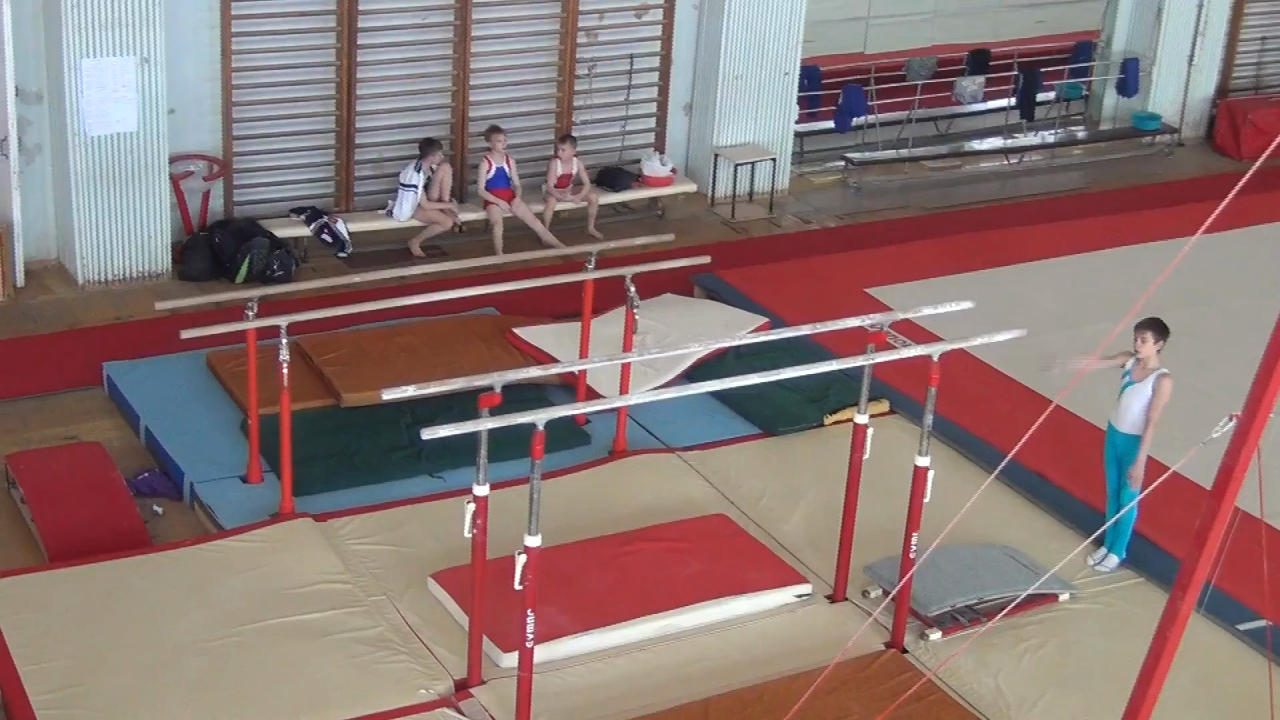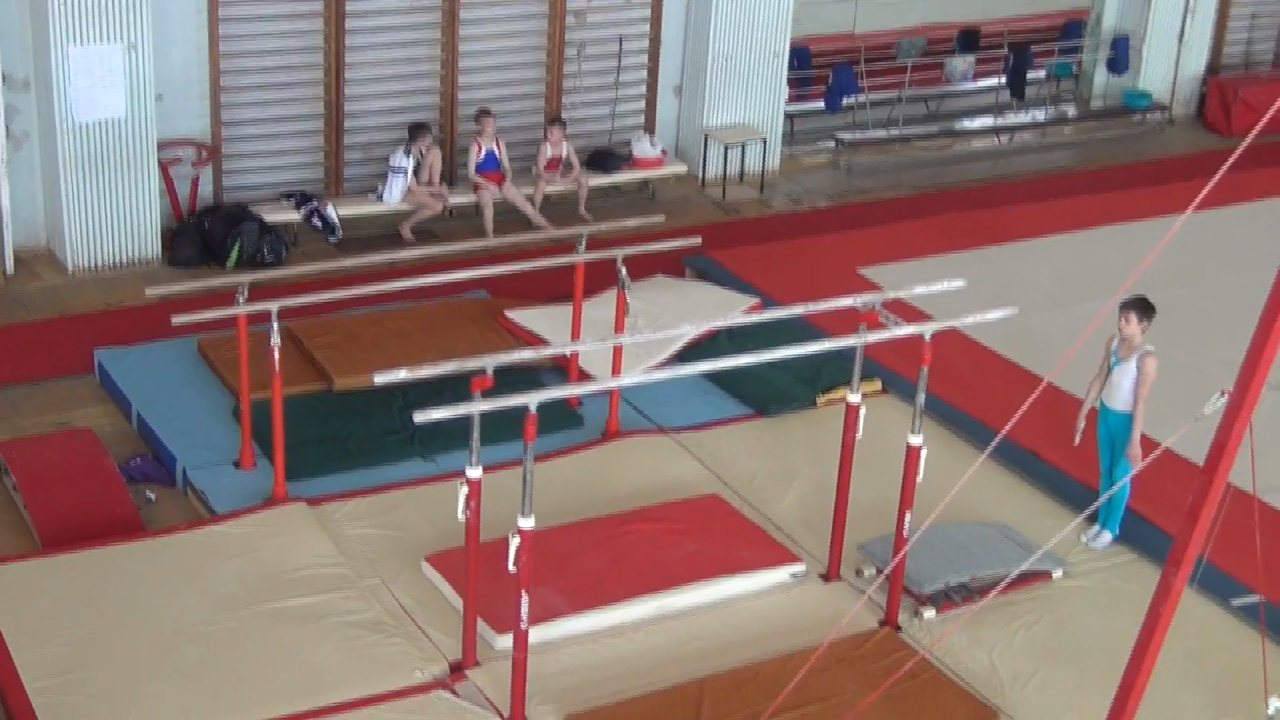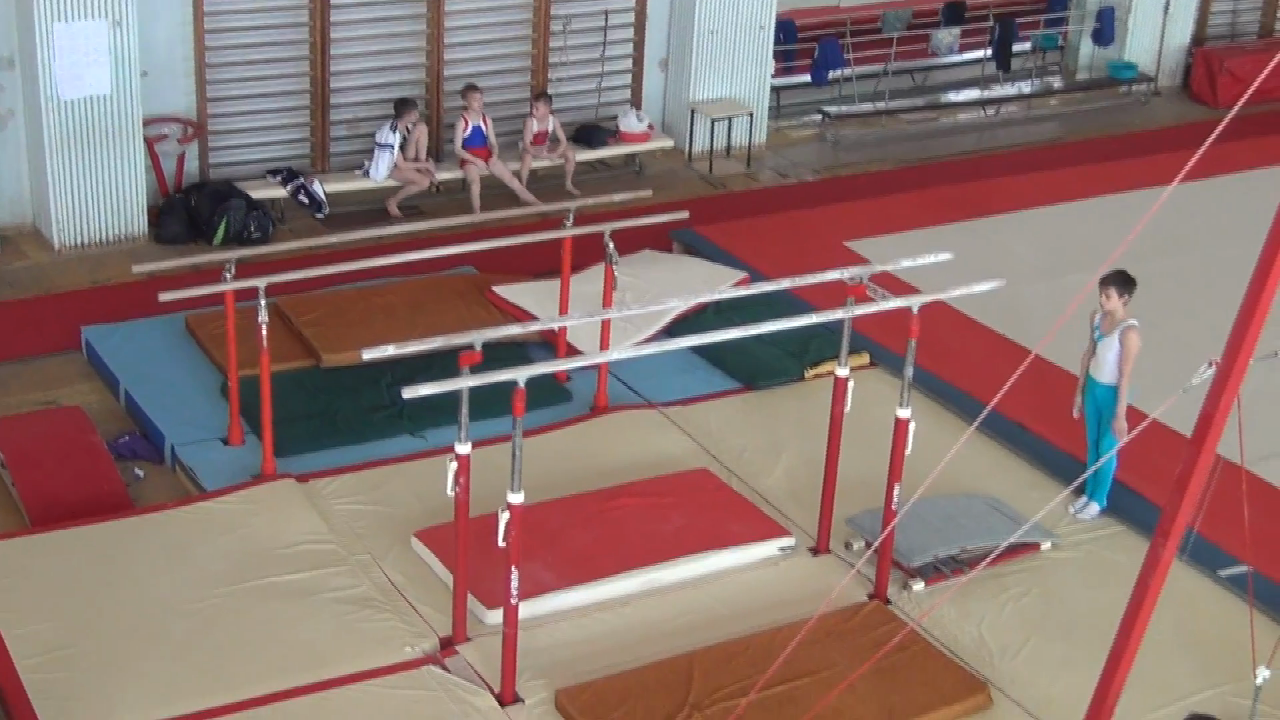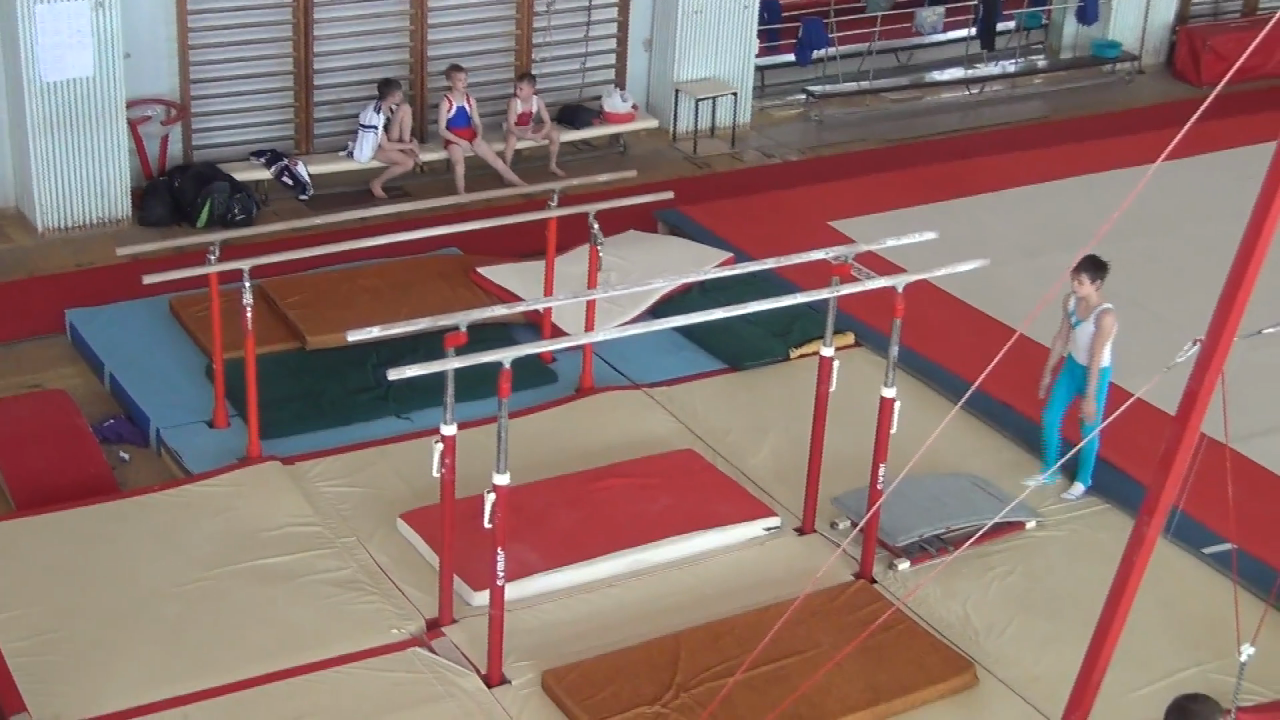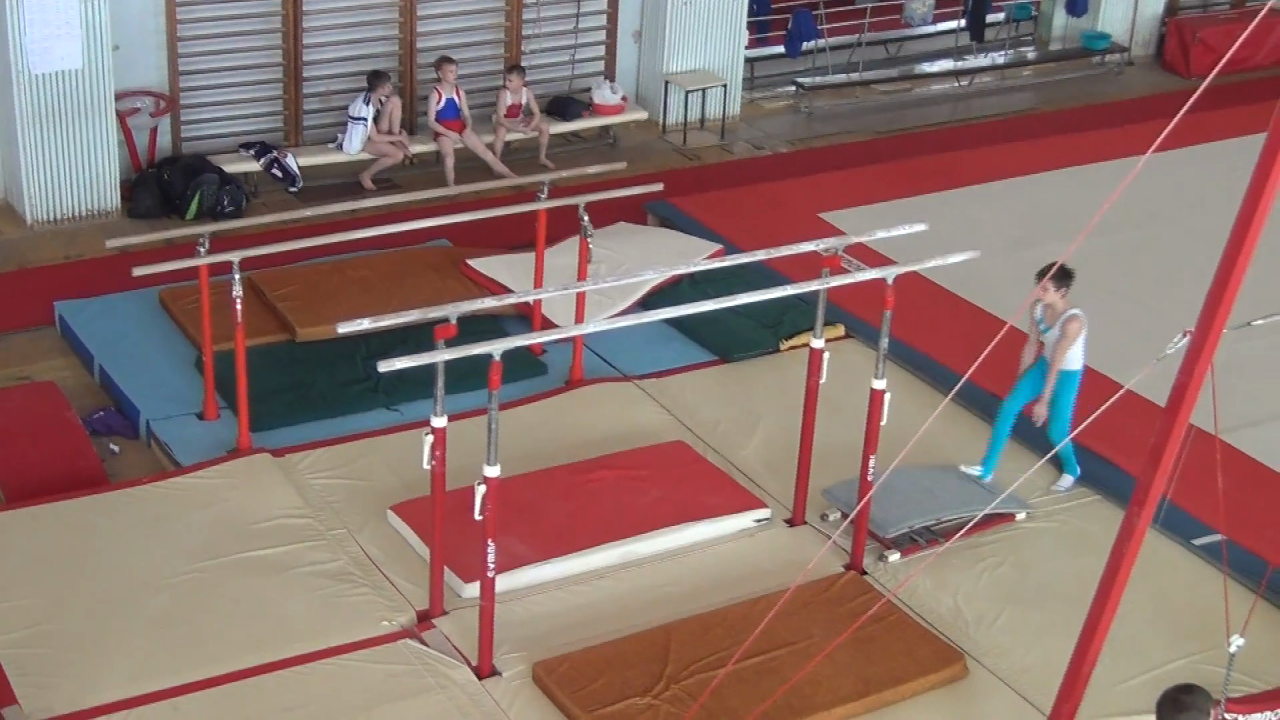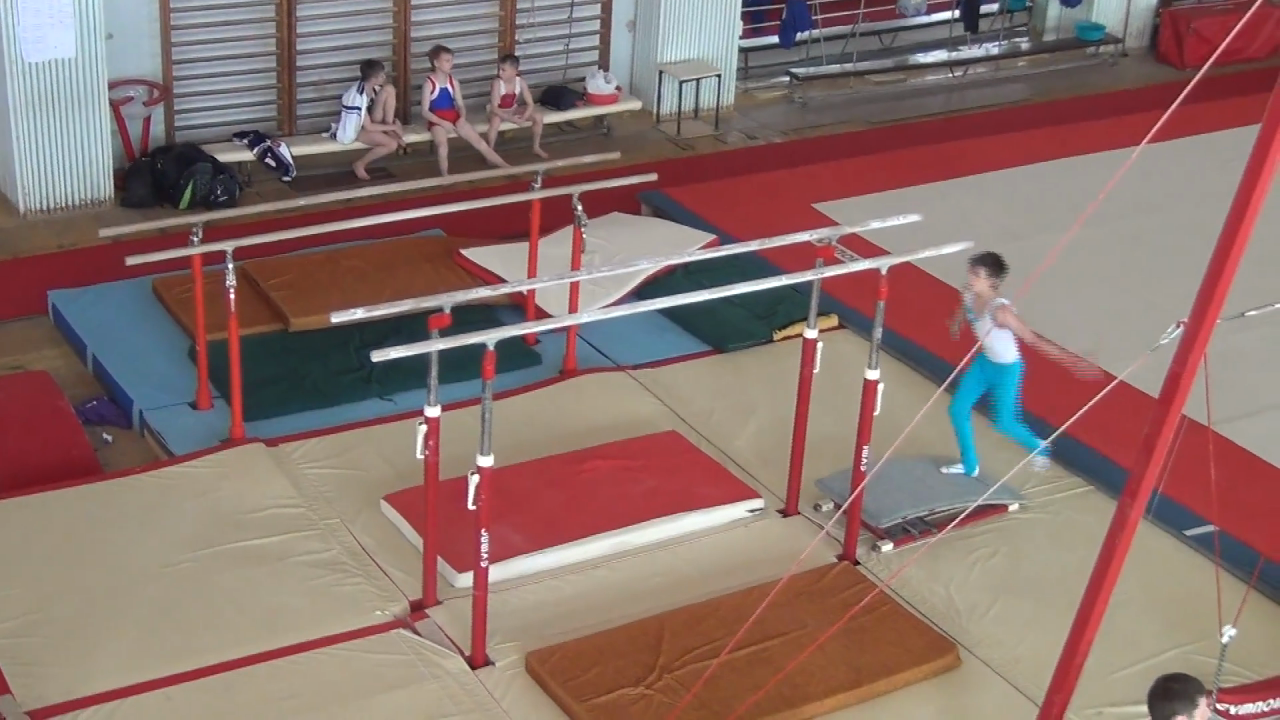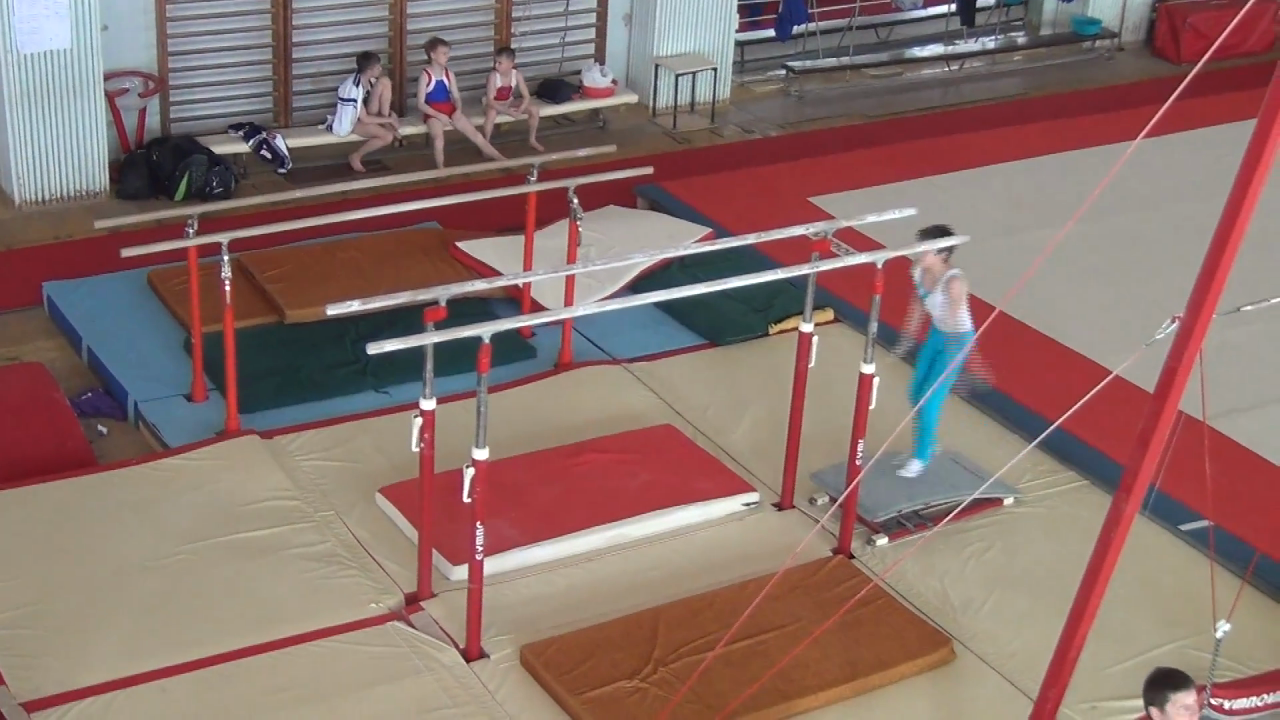
dt=0.3s
person 1, frame 1
left shoulder: (1163, 380)
right shoulder: (1128, 361)
left elbow: (1151, 423)
right elbow: (1097, 364)
left wrist: (1140, 462)
right wrist: (1067, 364)
left hip: (1134, 441)
right hip: (1113, 433)
left knee: (1127, 498)
right knee: (1112, 492)
left ankle: (1118, 551)
right ankle: (1107, 544)
person 1, frame 2
left shoulder: (1146, 357)
right shoulder: (1113, 343)
left elbow: (1142, 402)
left wrist: (1135, 441)
right wrist: (1082, 414)
left hip: (1126, 419)
right hip: (1106, 412)
left knee: (1121, 476)
right knee: (1106, 471)
left ankle: (1111, 529)
right ankle: (1101, 522)
person 1, frame 3
left shoulder: (1129, 332)
right shoulder: (1097, 317)
left elbow: (1125, 376)
left wrist: (1120, 415)
right wrist: (1079, 390)
left hip: (1112, 392)
right hip: (1093, 386)
left knee: (1106, 448)
right knee: (1092, 444)
left ankle: (1098, 500)
right ankle: (1088, 493)
person 1, frame 4
left shoulder: (1105, 316)
right shoulder: (1071, 301)
left elbow: (1096, 359)
left wrist: (1089, 398)
right wrist: (1048, 371)
left hip: (1095, 373)
right hip: (1072, 366)
left knee: (1089, 429)
right knee: (1049, 418)
left ankle: (1083, 480)
right ankle: (1050, 471)
person 1, frame 5
left shoulder: (1073, 321)
right shoulder: (1039, 308)
left elbow: (1056, 363)
left wrist: (1043, 401)
right wrist: (1021, 376)
left hip: (1066, 375)
right hip: (1043, 366)
left knee: (1056, 429)
right knee: (1007, 409)
left ankle: (1071, 471)
right ankle: (986, 468)
person 1, frame 6
left shoulder: (999, 310)
right shoulder: (969, 295)
left elbow: (1031, 338)
left wrist: (1071, 361)
right wrist: (957, 323)
left hip: (1005, 367)
right hip: (983, 360)
left knee: (1004, 423)
right knee: (957, 409)
left ankle: (1037, 448)
right ankle: (969, 464)
person 1, frame 7
left shoulder: (954, 282)
right shoulder: (918, 270)
left elbow: (955, 322)
left wrist: (957, 356)
right wrist: (908, 336)
left hip: (956, 339)
right hip: (937, 333)
left knee: (928, 399)
right knee: (917, 393)
left ankle: (921, 456)
right ankle: (924, 446)
